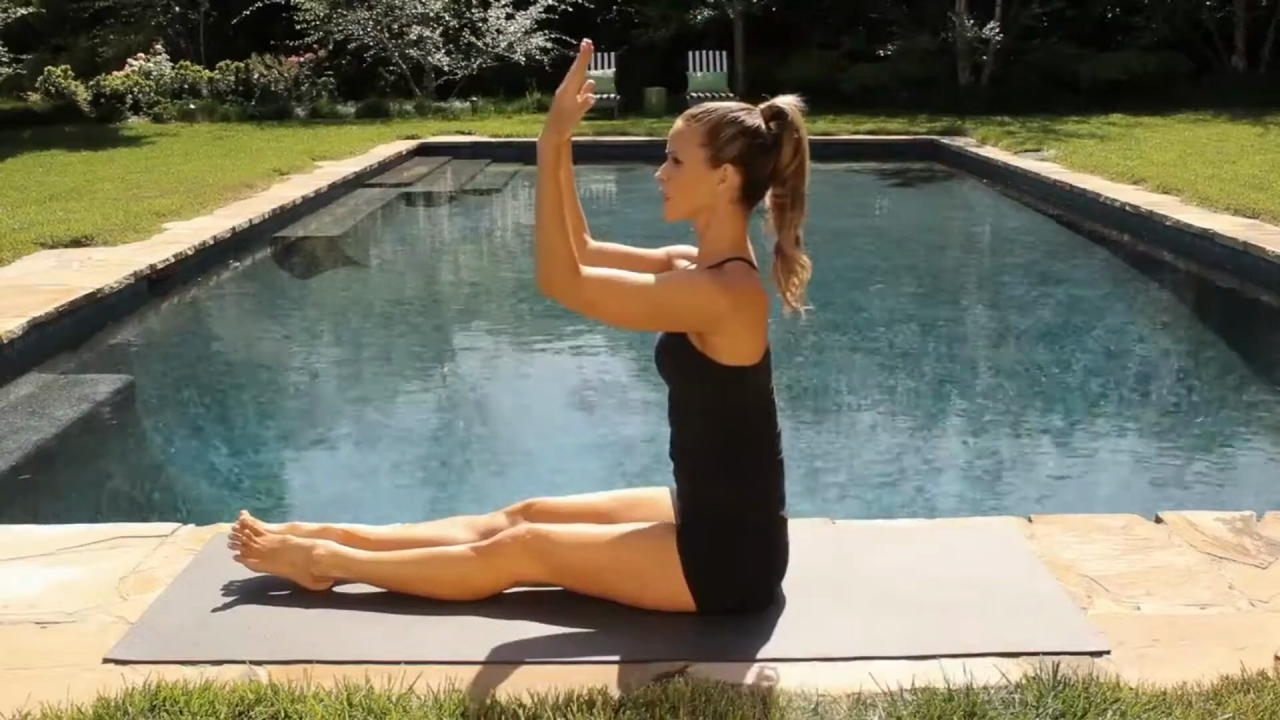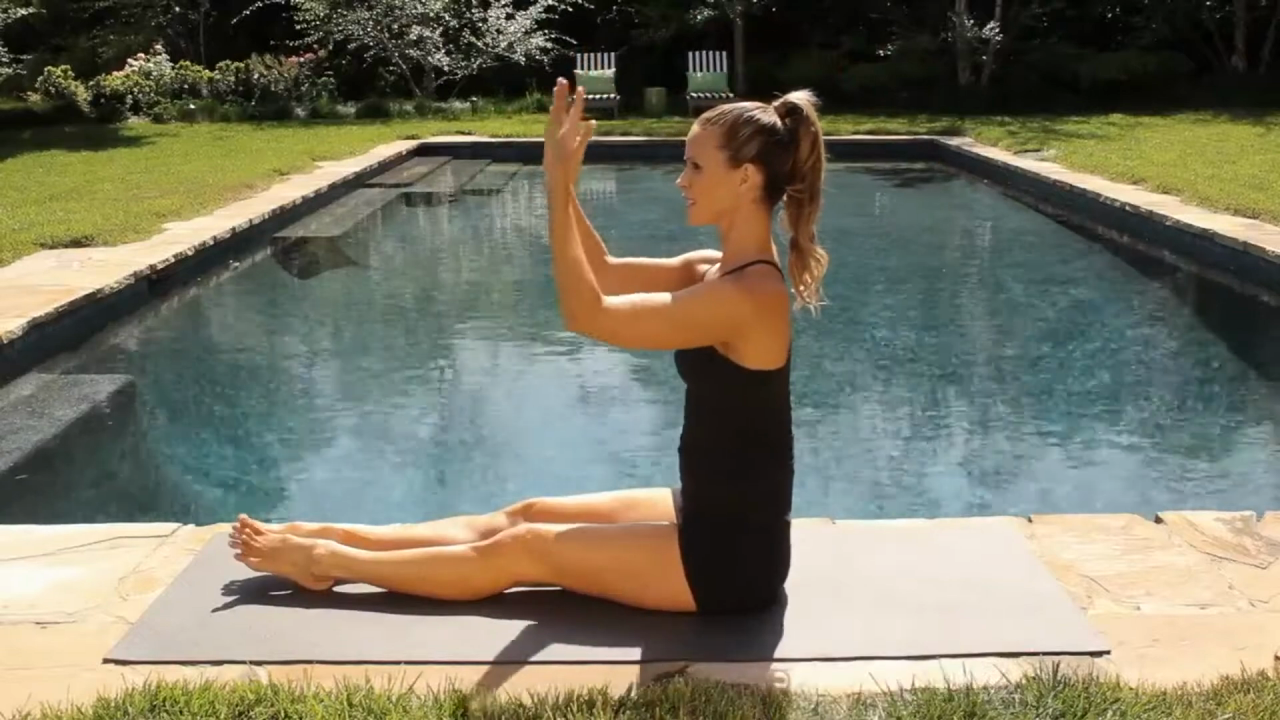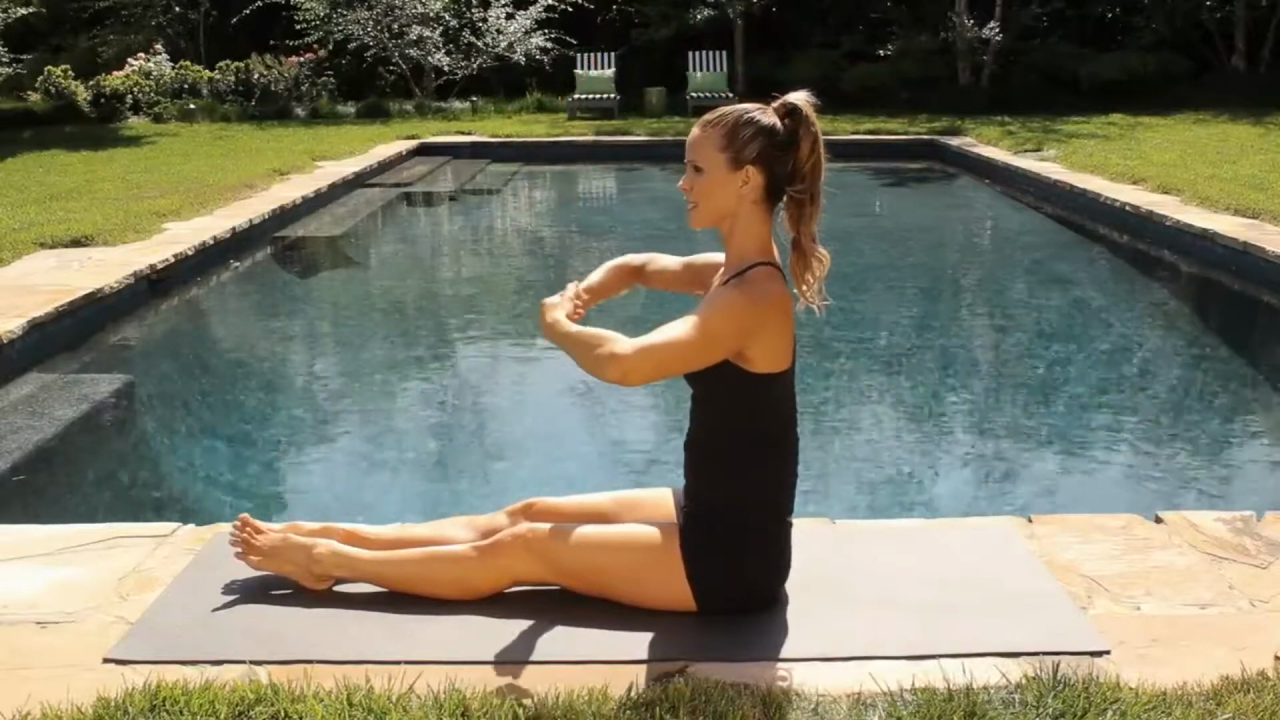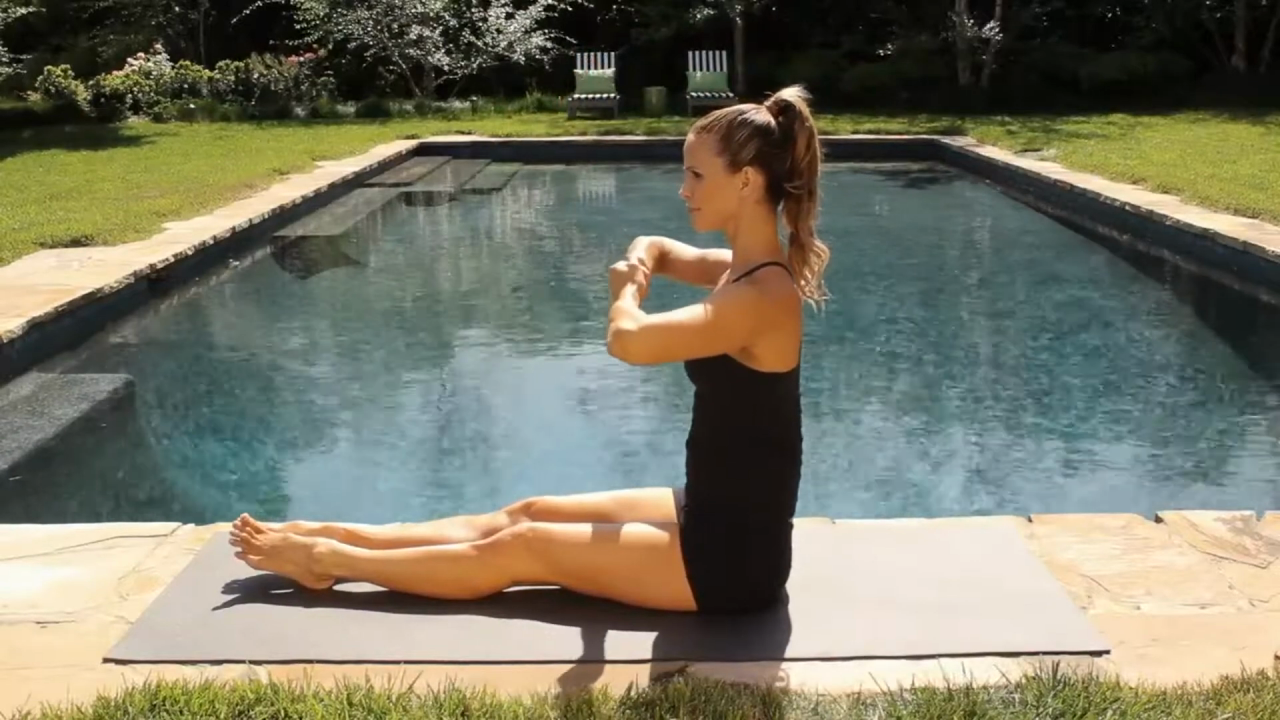
dt=1s
person 1, frame 1
left shoulder: (722, 295)
right shoulder: (703, 265)
left elbow: (563, 282)
right elbow: (583, 255)
left wrist: (550, 149)
right wrist: (559, 146)
left hip: (728, 553)
right hip: (708, 519)
left knee: (518, 551)
right knee: (523, 517)
left ankle: (325, 562)
right ankle: (326, 537)
person 1, frame 2
left shoulder: (745, 296)
right shoulder: (724, 270)
left elbow: (588, 314)
right elbow: (606, 272)
left wrist: (558, 190)
right wrist: (561, 183)
left hip: (732, 553)
right hip: (710, 517)
left knee: (521, 551)
right knee: (525, 516)
left ankle: (328, 563)
right ankle: (332, 538)
person 1, frame 3
left shoulder: (752, 297)
right shoulder: (734, 271)
left elbow: (622, 363)
right elbow: (640, 266)
left wrist: (557, 325)
right wrist: (582, 294)
left hip: (732, 554)
right hip: (712, 515)
left knee: (521, 549)
right knee: (527, 514)
left ankle: (328, 561)
right ankle: (335, 537)
person 1, frame 4
left shoulder: (761, 295)
right shoulder: (743, 268)
left elbow: (628, 340)
right elbow: (653, 247)
left wrist: (626, 291)
right wrist: (635, 268)
left hip: (732, 554)
right hip: (713, 515)
left knee: (521, 549)
right knee: (527, 513)
left ankle: (329, 560)
right ankle: (337, 535)
